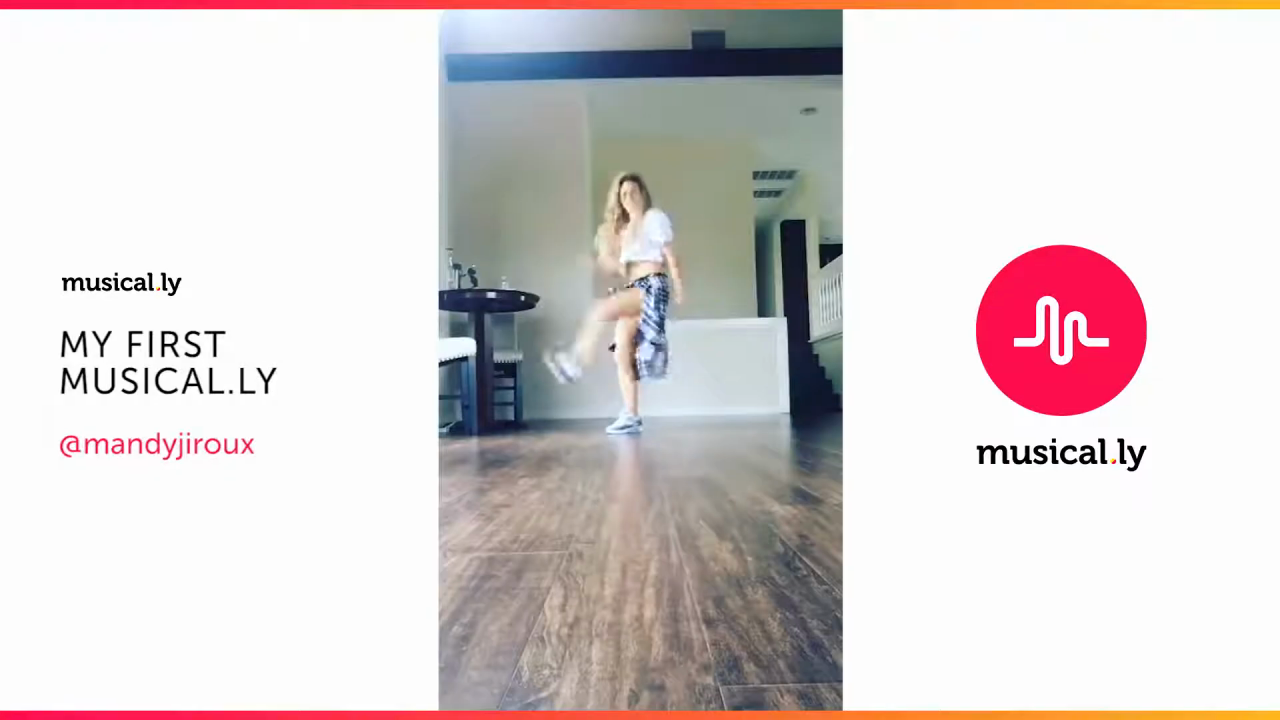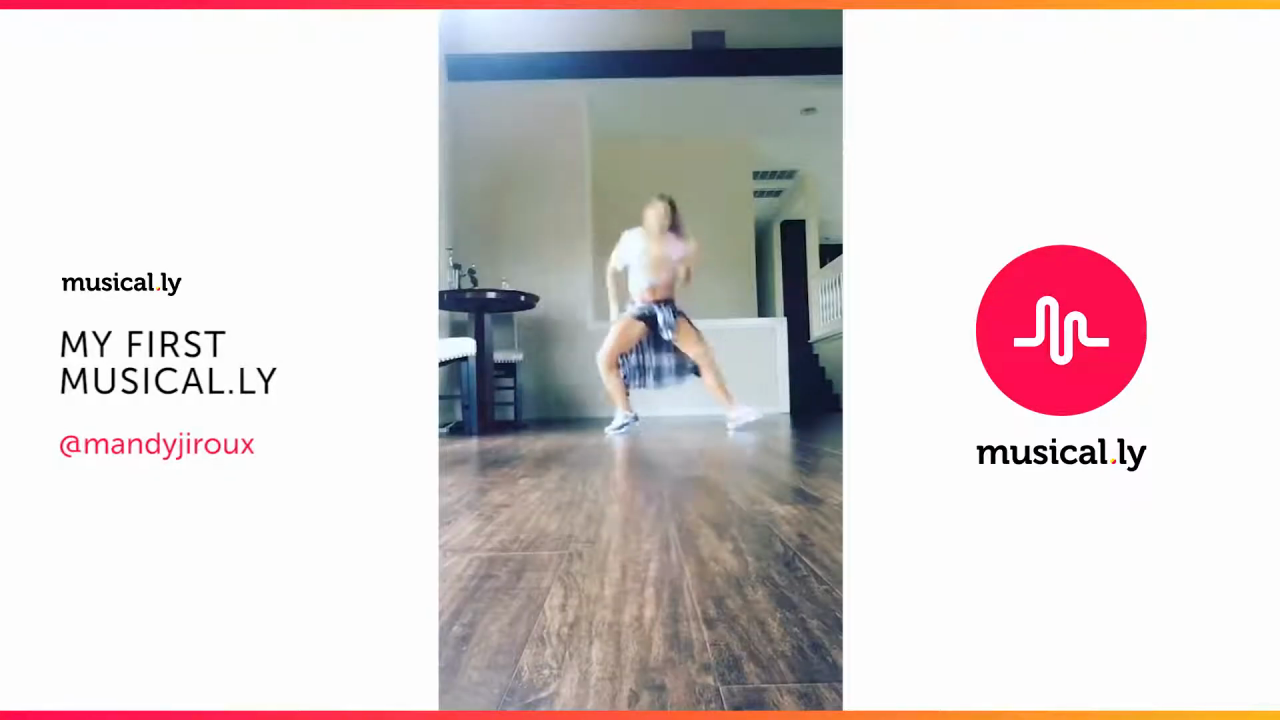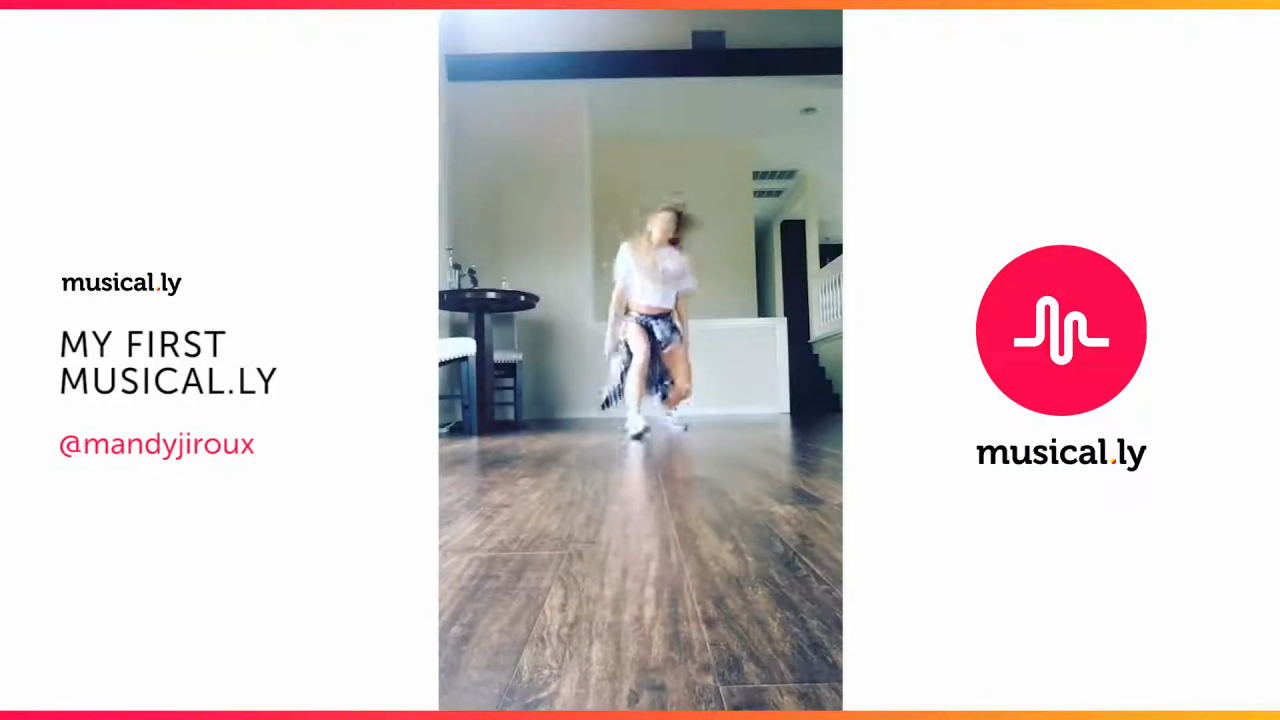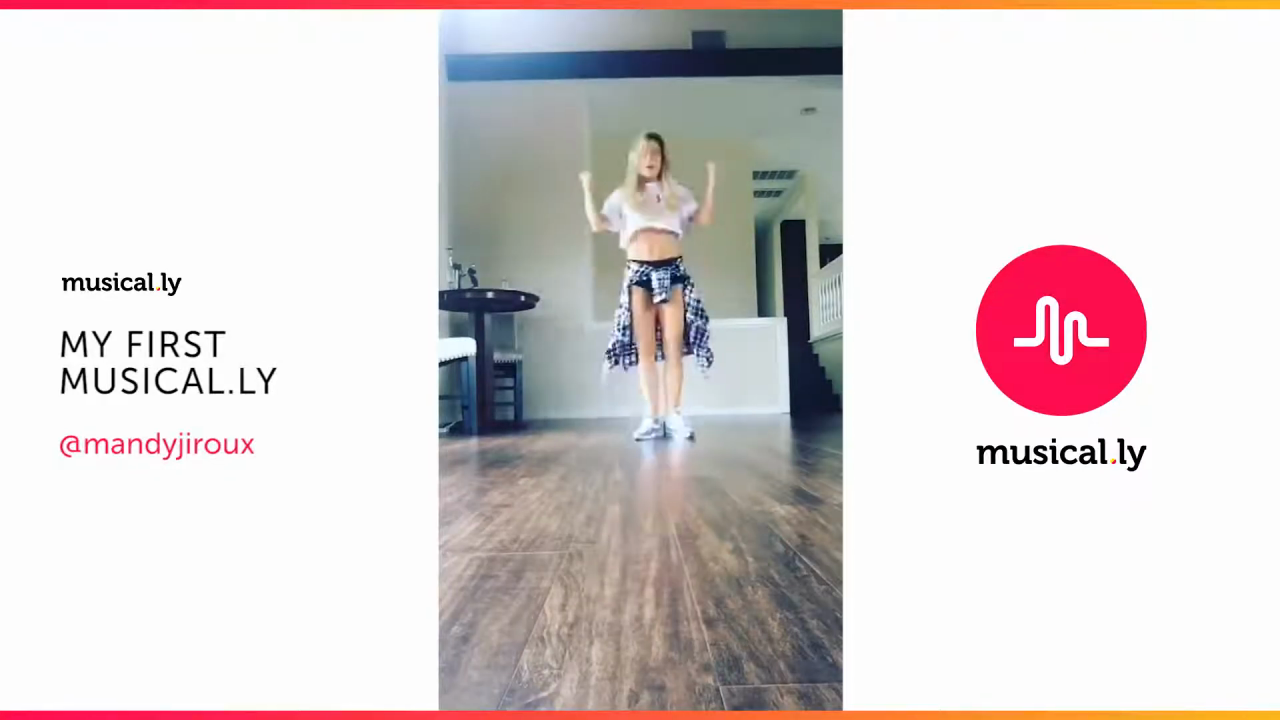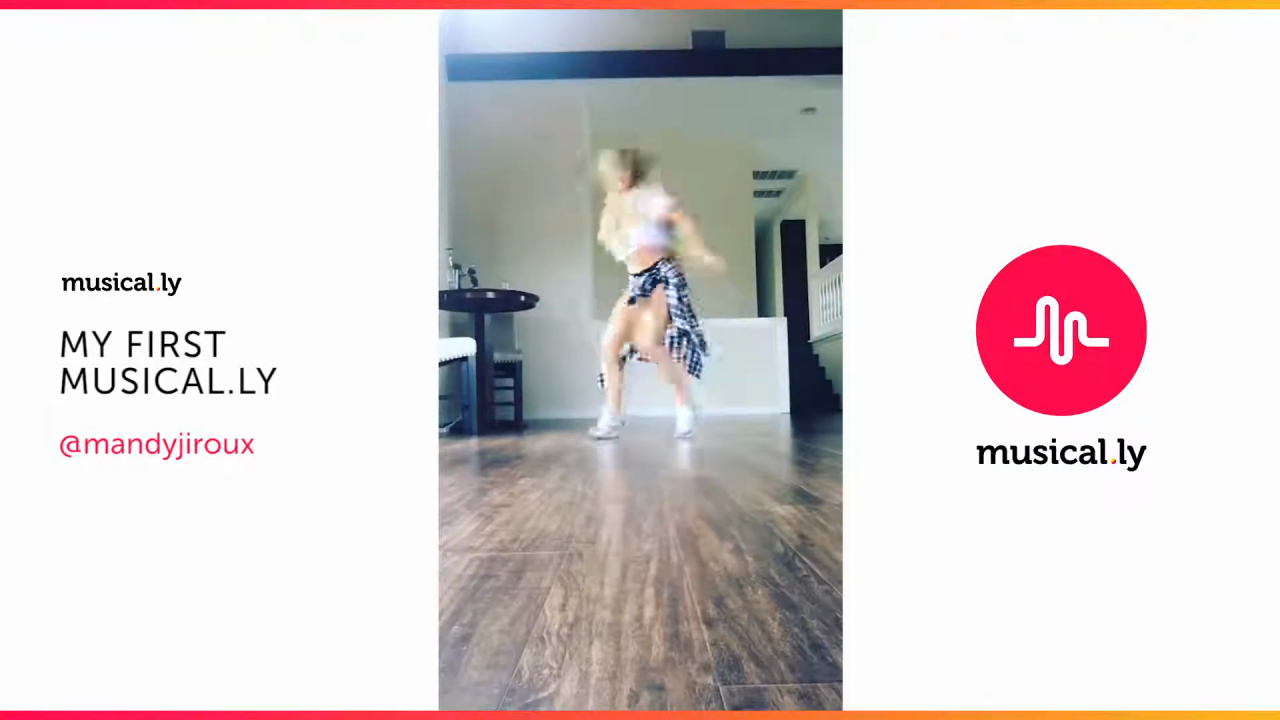
dt=1s
person 1, frame 1
left shoulder: (655, 217)
right shoulder: (623, 228)
left elbow: (671, 252)
right elbow: (612, 262)
left wrist: (677, 283)
left hip: (653, 287)
right hip: (635, 290)
left knee: (600, 312)
right knee: (622, 353)
left ankle: (574, 364)
right ankle: (630, 416)
person 1, frame 2
left shoulder: (678, 243)
right shoulder: (632, 239)
left elbow: (685, 275)
right elbow: (612, 271)
right wrist: (613, 306)
left hip: (668, 309)
right hip: (639, 310)
left knee: (703, 356)
right knee: (605, 357)
left ankle: (732, 411)
right ankle: (625, 413)
person 1, frame 3
left shoulder: (677, 259)
right shoulder: (630, 251)
left elbow: (681, 301)
right elbow: (619, 294)
left wrist: (685, 338)
right wrist: (611, 330)
left hip: (665, 323)
right hip: (636, 320)
left knee: (684, 386)
right knee: (642, 350)
left ankle: (668, 407)
right ankle: (634, 415)
person 1, frame 4
left shoulder: (677, 192)
right shoulder: (623, 195)
left elbow: (704, 218)
right elbow: (599, 225)
left wrist: (710, 182)
right wrist: (587, 190)
left hip: (672, 270)
right hip: (638, 272)
left knee: (673, 344)
right knee: (644, 346)
left ankle: (673, 415)
right ankle: (653, 417)
person 1, frame 5
left shoulder: (648, 194)
right shoulder: (619, 208)
left elbow: (677, 216)
left wrist: (699, 250)
left hip: (662, 275)
right hip: (638, 281)
left knee: (648, 343)
right knee: (610, 345)
left ankle: (684, 405)
right ankle: (612, 416)
